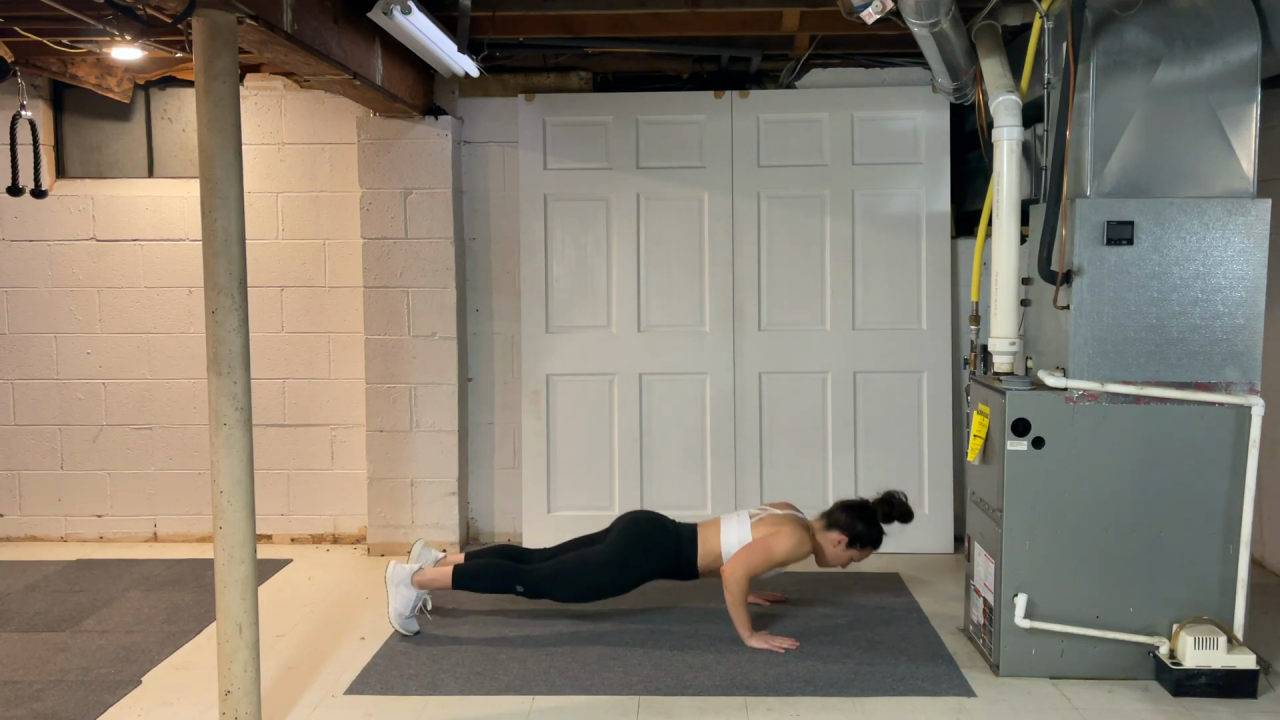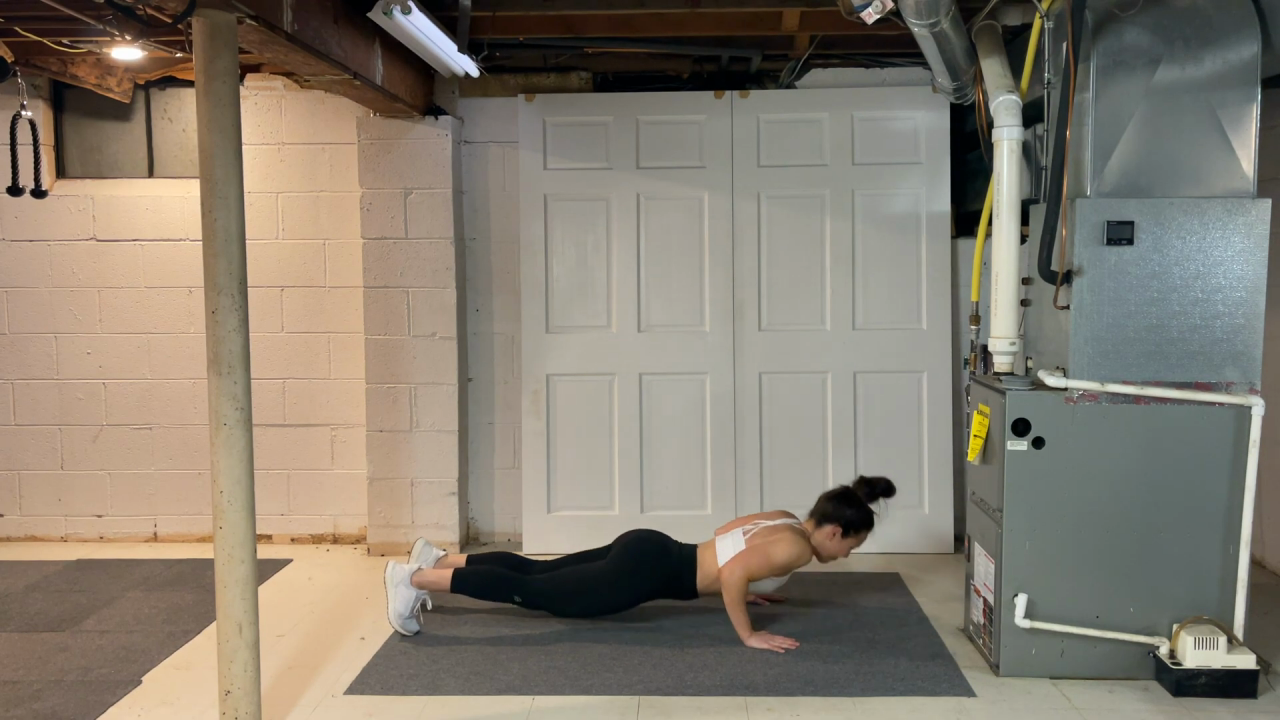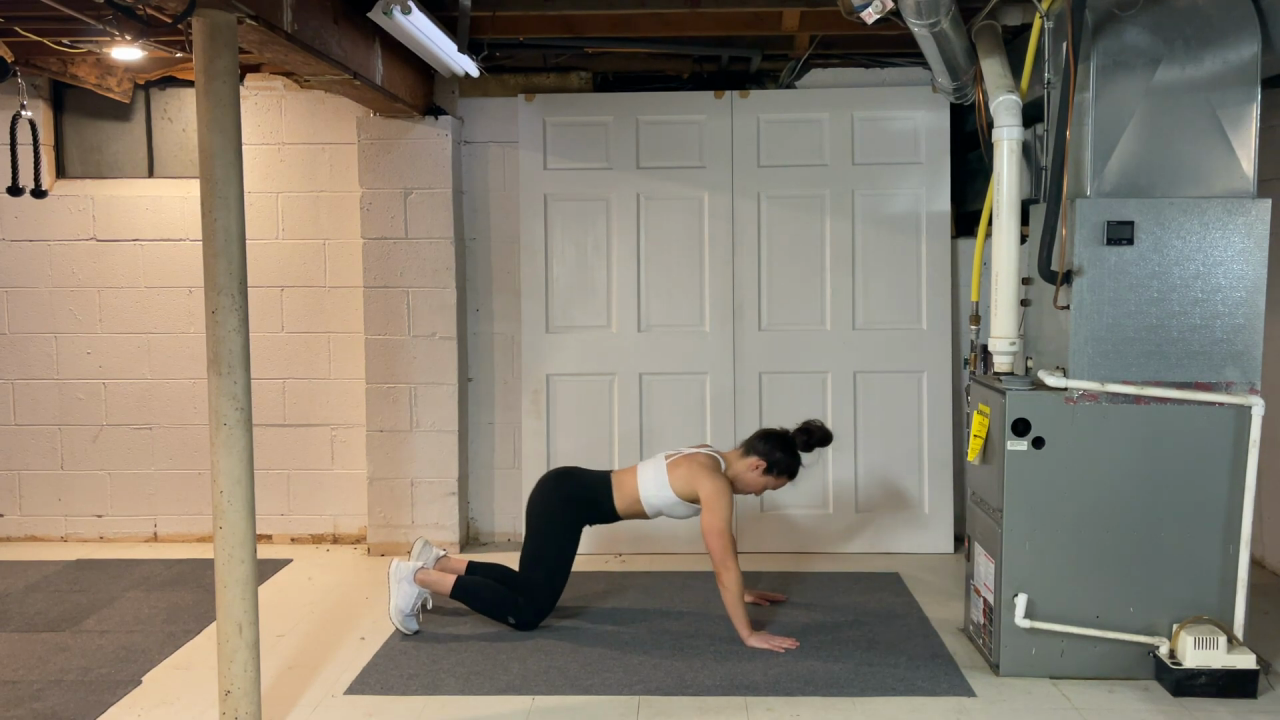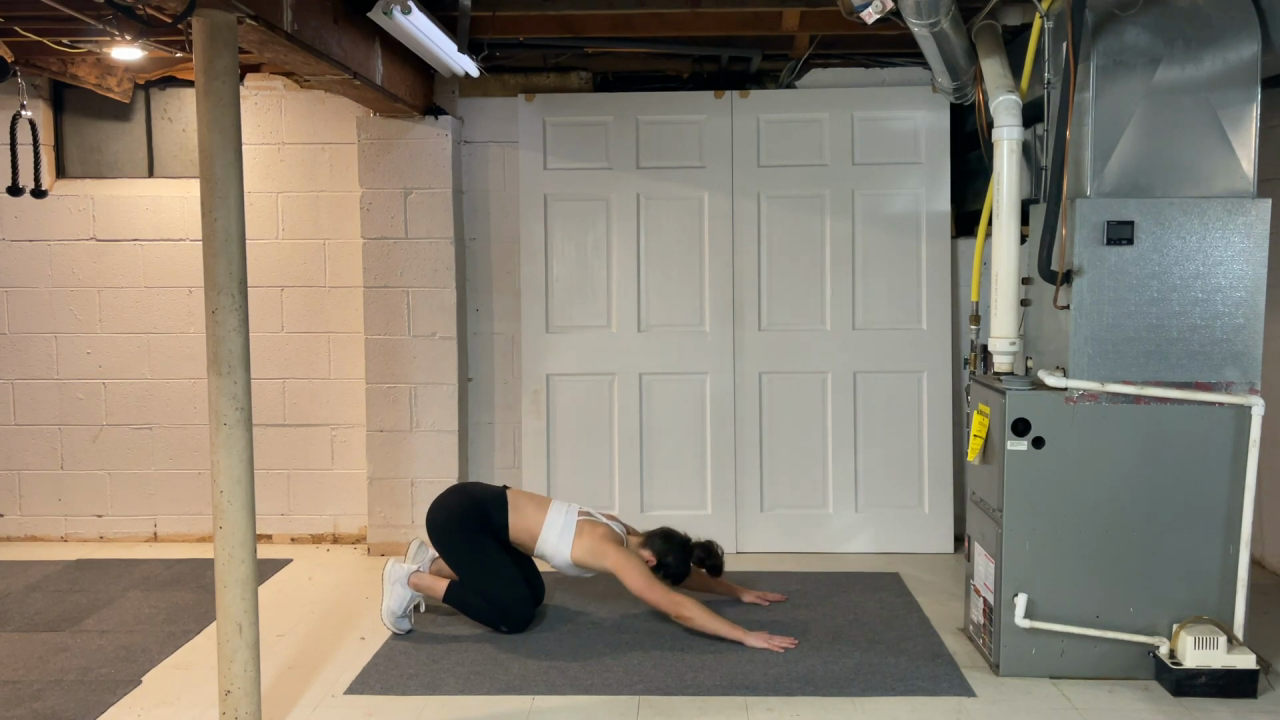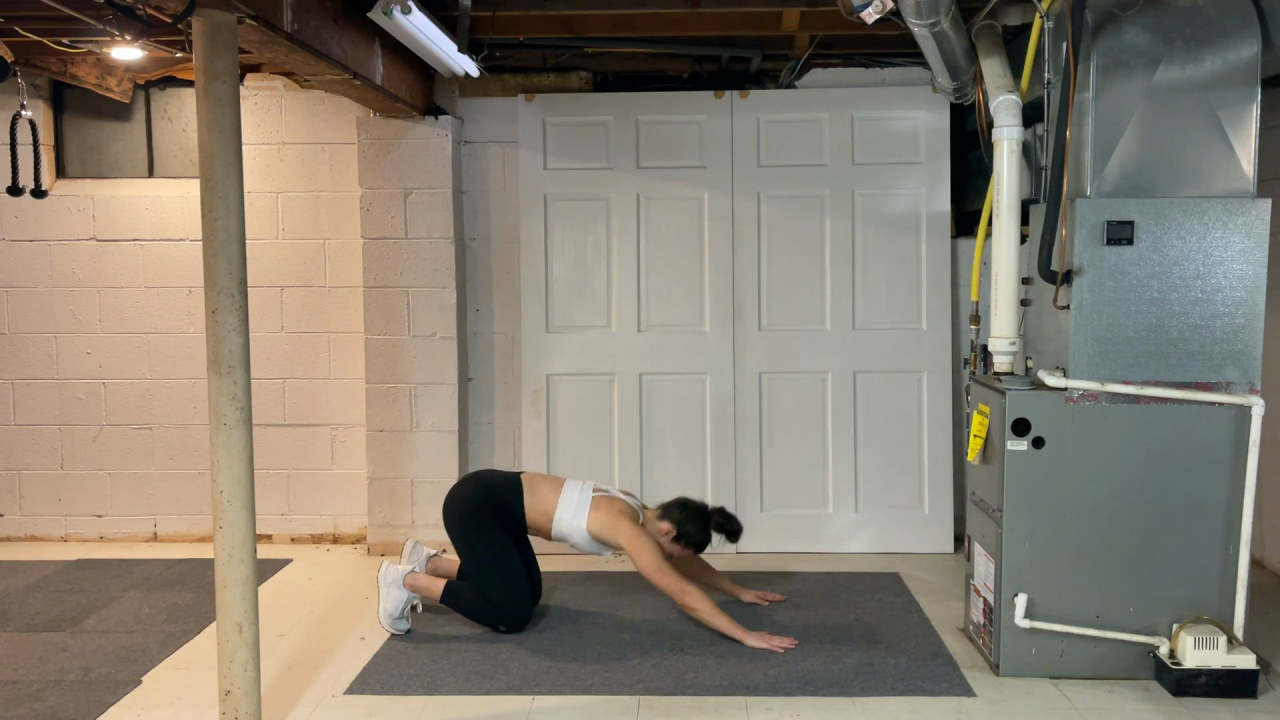
dt=0.5s
person 1, frame 1
left shoulder: (790, 516)
right shoulder: (796, 543)
right elbow: (736, 569)
left wrist: (747, 590)
right wrist: (747, 634)
left hip: (646, 532)
right hip: (646, 549)
left knee: (535, 560)
right knee: (533, 581)
left ankle: (437, 558)
right ankle: (416, 577)
person 1, frame 2
left shoulder: (784, 522)
right shoulder: (795, 549)
right elbow: (732, 575)
left wrist: (753, 588)
right wrist: (747, 634)
left hip: (646, 550)
right hip: (645, 572)
left knee: (535, 573)
right knee: (529, 592)
left ankle: (437, 559)
right ankle: (416, 577)
person 1, frame 3
left shoulder: (715, 462)
right shoulder: (714, 481)
left elbow: (722, 544)
right elbow: (724, 566)
left wrist: (745, 592)
right wrist: (748, 634)
left hip: (568, 490)
right hip: (564, 499)
left knee: (532, 588)
right knee: (525, 614)
left ankle: (436, 560)
right ankle: (419, 576)
person 1, frame 4
left shoulder: (626, 537)
right shoulder: (614, 553)
left elbow: (682, 570)
right elbow: (678, 608)
left wrist: (741, 593)
right wrist: (746, 636)
left hip: (480, 509)
right hip: (457, 515)
left knee: (532, 596)
right knee: (514, 616)
left ankle: (432, 563)
right ankle: (412, 580)
person 1, frame 5
left shoulder: (639, 514)
right shoulder: (630, 530)
left elbow: (687, 558)
right elbow: (684, 592)
left wrist: (739, 591)
right wrist: (745, 635)
left hip: (493, 498)
right hip: (475, 505)
left knee: (523, 593)
right knee: (512, 616)
left ankle: (428, 562)
right ankle: (408, 580)
